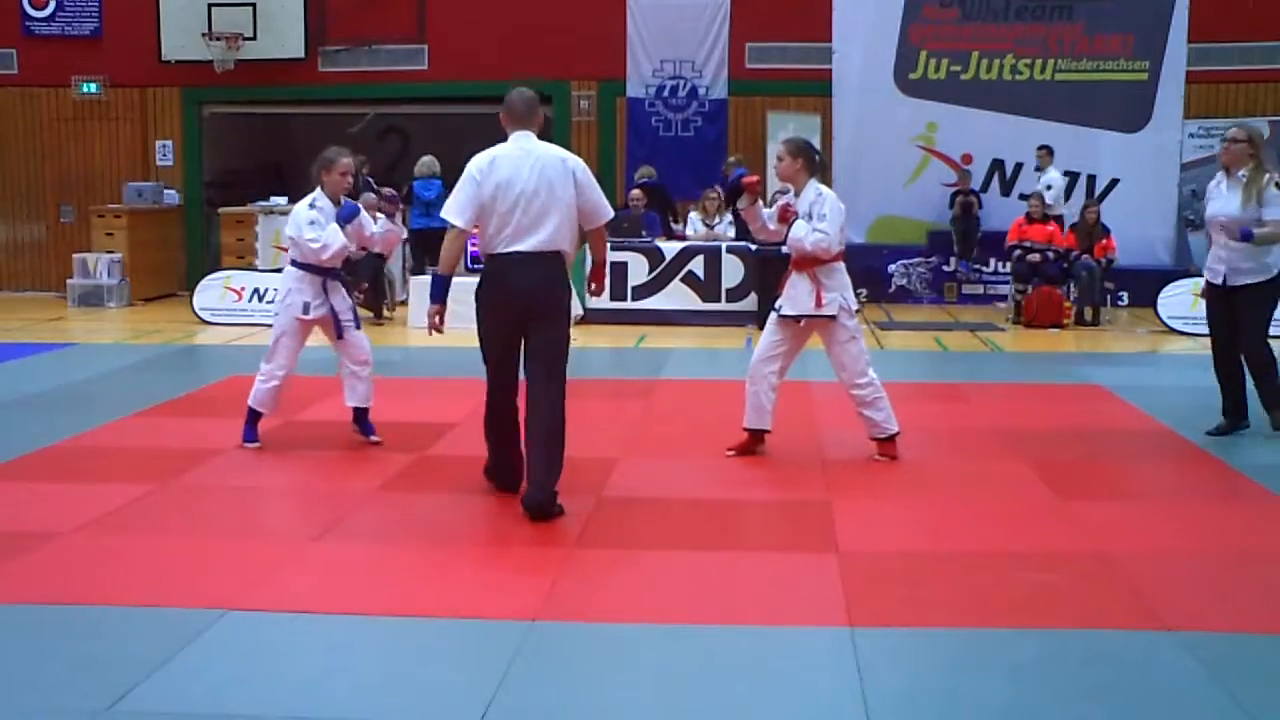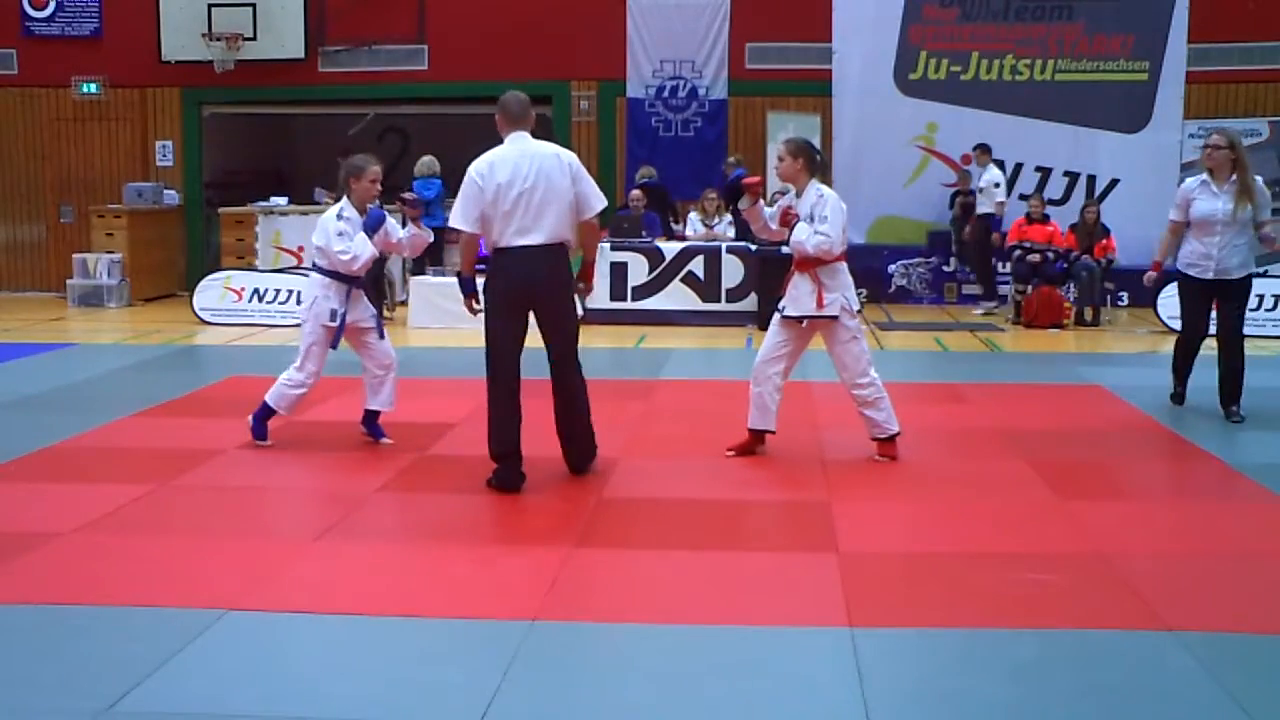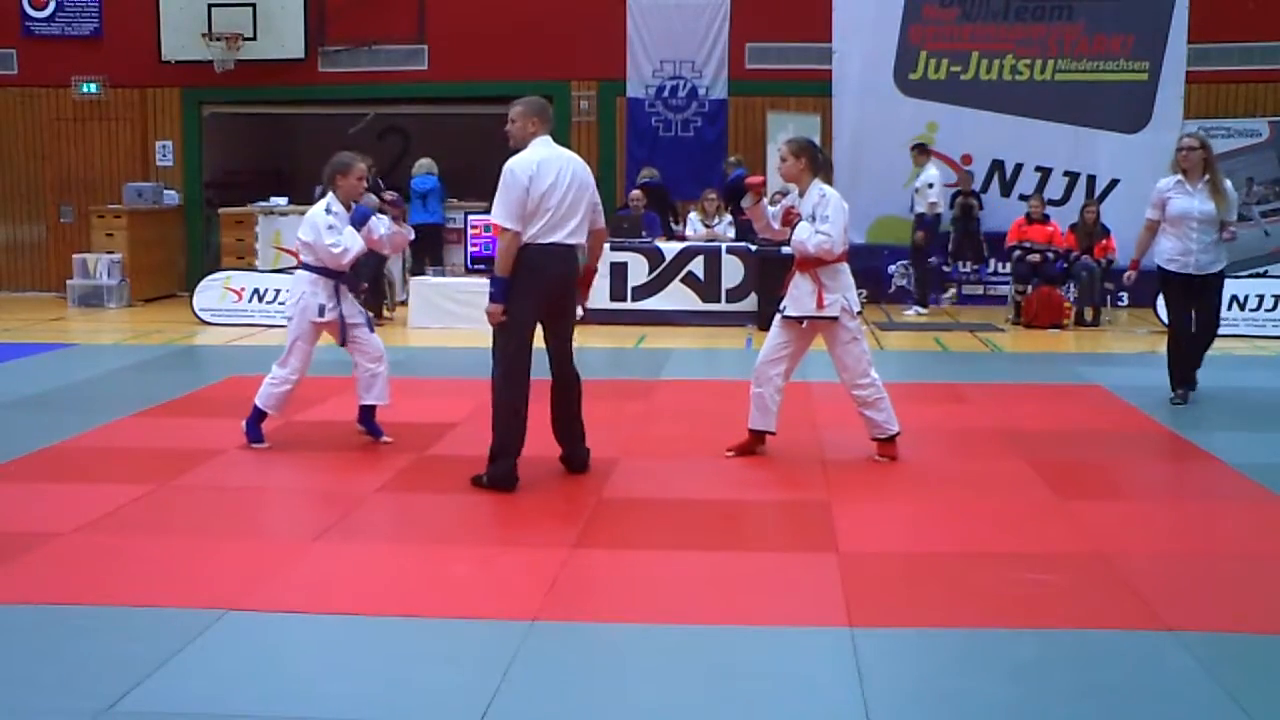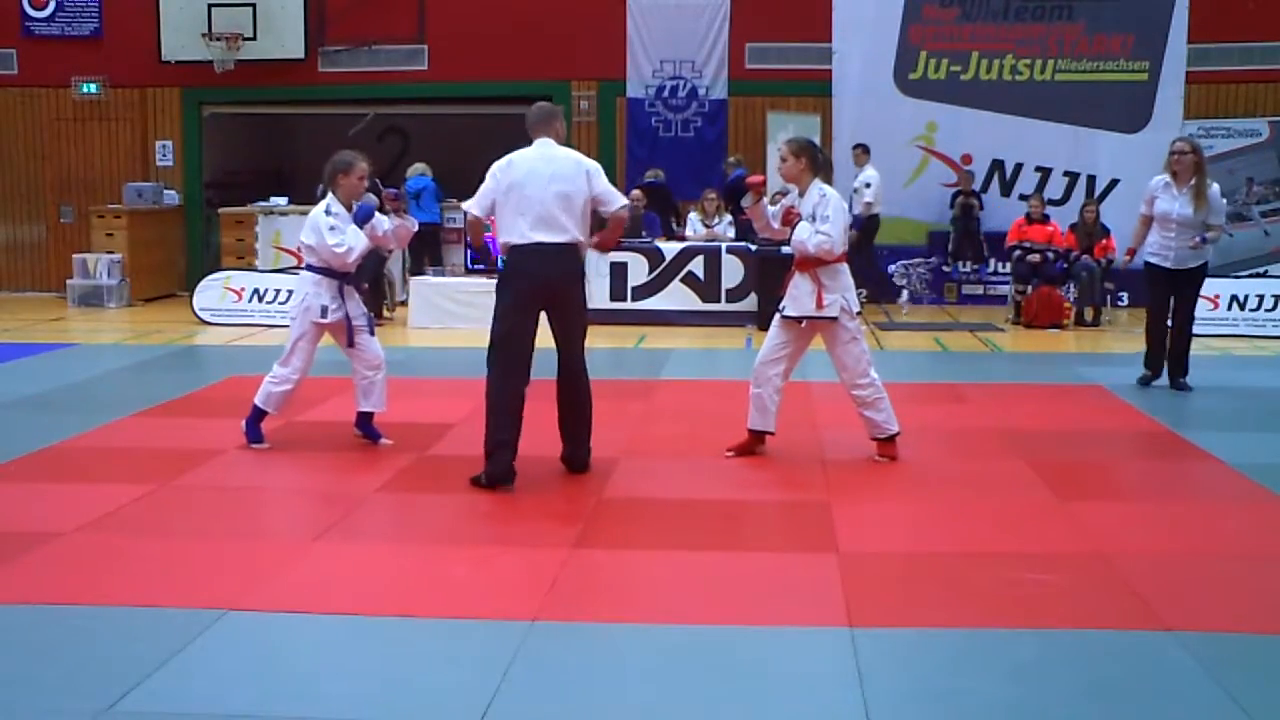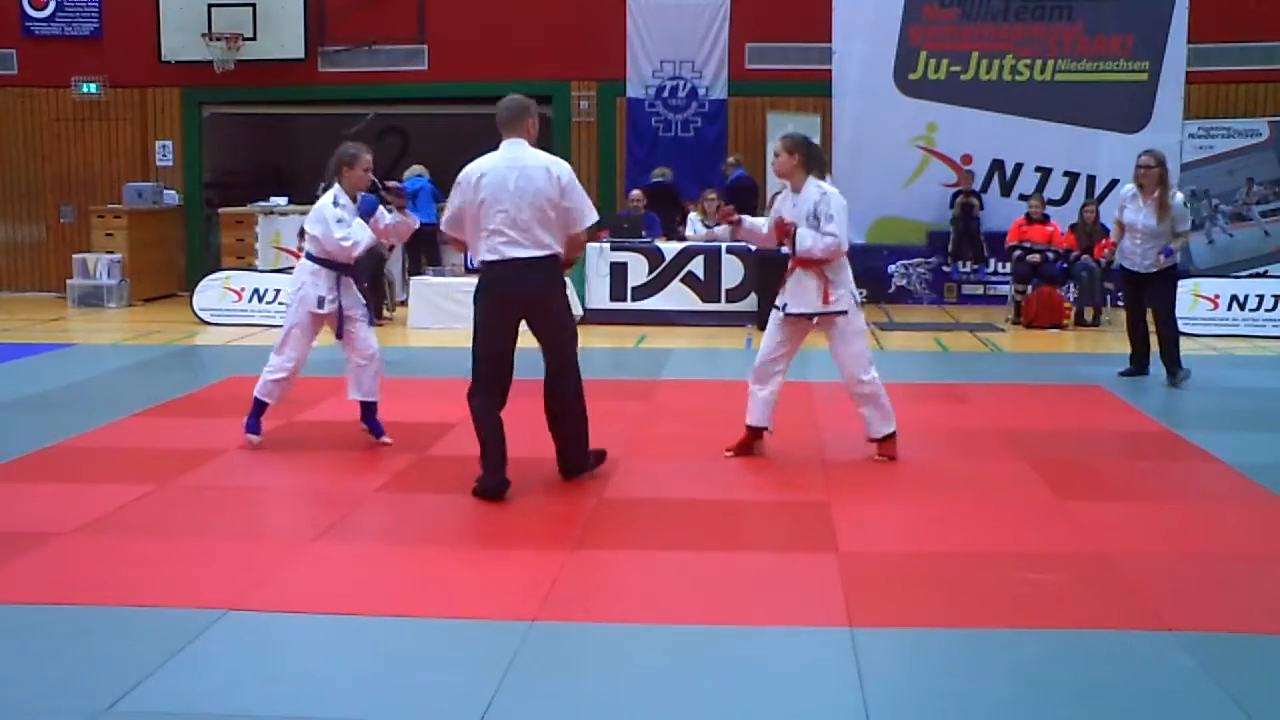
dt=0.5s
person 1, frame 1
left shoulder: (483, 163)
right shoulder: (568, 163)
left elbow: (457, 232)
right elbow: (596, 226)
left wrist: (438, 292)
right wrist: (599, 269)
left hip: (500, 277)
right hip: (547, 276)
left knee: (501, 380)
right knee: (546, 383)
left ankle: (506, 470)
right ankle: (541, 491)
person 1, frame 2
left shoulder: (484, 166)
right shoulder: (563, 158)
left elbow: (468, 235)
right elbow: (589, 220)
left wrist: (467, 282)
right wrist: (587, 266)
left hip: (507, 269)
right hip: (553, 267)
left knee: (502, 370)
right knee: (565, 362)
left ankle: (508, 468)
right ankle: (579, 452)
person 1, frame 3
left shoulder: (520, 165)
right shoulder: (579, 165)
left elbow: (510, 235)
right elbow: (598, 230)
left wrist: (497, 292)
right wrist: (585, 276)
left hip: (530, 267)
right hip: (565, 267)
left knee: (511, 369)
right knee: (562, 360)
left ankle: (502, 469)
right ankle: (575, 453)
person 1, frame 4
left shoulder: (505, 166)
right shoulder: (582, 165)
left elbow: (474, 221)
right elbow: (618, 213)
left wrist: (486, 245)
right wrist: (606, 240)
left hip: (522, 267)
right hip: (566, 266)
left knee: (506, 367)
right knee: (572, 361)
left ankle: (500, 464)
right ankle: (576, 453)
person 1, frame 5
left shoulder: (473, 173)
right shoulder: (556, 169)
left elbow: (455, 235)
right elbow: (580, 235)
left hip: (497, 281)
right hip: (544, 278)
left knee: (488, 382)
right knee: (563, 369)
left ankle: (493, 474)
right ankle: (575, 456)
person 2, frame 1
left shoulder: (824, 198)
right shoulder: (791, 201)
left elbow: (825, 244)
right elbow: (764, 231)
left wrist: (794, 224)
right wrist: (750, 200)
left hip: (828, 291)
right hip: (796, 289)
left knee: (855, 372)
right knee: (763, 363)
left ankle: (885, 436)
right ankle: (755, 435)
person 2, frame 2
left shoulder: (826, 199)
right shoulder: (792, 201)
left elbow: (828, 246)
right elbow: (766, 229)
left wrist: (795, 226)
right wrist: (752, 201)
left hip: (831, 291)
right hip: (799, 290)
left knee: (857, 371)
right knee: (767, 364)
left ankle: (886, 436)
right ankle: (756, 436)
person 2, frame 3
left shoulder: (828, 199)
right shoulder: (795, 200)
left elbow: (830, 246)
right elbow: (768, 228)
left wrist: (797, 226)
right wrist: (755, 200)
left hip: (831, 291)
right hip: (801, 289)
left knee: (857, 372)
right knee: (768, 364)
left ankle: (886, 436)
right ankle: (757, 436)
person 2, frame 4
left shoulder: (829, 198)
right shoulder: (795, 200)
left elbow: (830, 246)
right elbow: (768, 227)
left wrist: (797, 226)
right wrist: (756, 199)
left hip: (831, 292)
right hip: (800, 289)
left knee: (856, 372)
right knee: (767, 364)
left ankle: (886, 436)
right ankle: (756, 436)
person 2, frame 5
left shoulder: (827, 195)
right shoulder: (785, 199)
left elbow: (837, 245)
right elbow: (767, 234)
left wrist: (795, 235)
right wrist: (739, 222)
left hip: (832, 289)
right hip: (797, 287)
left knee: (857, 370)
right knee: (767, 362)
left ankle: (884, 435)
right ankle: (753, 434)
person 3, frame 1
left shoulder: (350, 209)
right shoulder: (306, 209)
right elbow: (318, 250)
right wrist: (340, 225)
left hip: (332, 289)
right hip: (301, 289)
left knee: (359, 353)
right knee: (279, 361)
left ankle: (361, 419)
right ankle: (251, 423)
person 3, frame 2
left shoulder: (375, 217)
right shoulder: (334, 219)
left elbow: (408, 247)
right elbow: (348, 262)
left wrist: (415, 221)
right wrist: (368, 234)
left hip: (353, 297)
right hip: (325, 296)
left knee: (382, 359)
right knee: (306, 369)
left ankle: (370, 421)
right ankle: (260, 418)
person 3, frame 3
left shoulder: (356, 213)
right shoulder: (320, 214)
left elbow: (389, 245)
right elbow: (337, 255)
right wrist: (355, 227)
left hip: (339, 293)
right hip: (312, 293)
left knee: (372, 352)
right knee: (292, 365)
left ankle: (367, 419)
right ankle: (253, 423)
person 3, frame 4
left shoulder: (360, 211)
right shoulder: (322, 215)
left elbow: (394, 239)
right elbow: (341, 255)
right wrist: (359, 226)
left hip: (344, 294)
right hip: (316, 294)
left knee: (372, 358)
right knee: (293, 365)
left ankle: (364, 423)
right ankle: (253, 422)
person 3, frame 5
left shoulder: (363, 203)
right shoulder: (328, 206)
left elbow: (396, 234)
right elbow: (346, 248)
left wrist: (400, 208)
right wrist: (364, 219)
left hip: (342, 284)
right hip: (314, 283)
left knee: (366, 350)
right knee: (289, 353)
left ankle: (369, 417)
right ankle: (255, 417)
person 4, frame 1
right shoulder: (1215, 186)
left wrist: (1245, 235)
right wrist: (1208, 280)
right hip: (1220, 279)
left knee: (1254, 345)
right knee: (1223, 349)
right ankle: (1235, 415)
person 4, frame 2
left shoulder: (1252, 187)
right shoulder: (1191, 187)
left elbow: (1262, 227)
right elbow: (1173, 231)
left wrist: (1266, 238)
right wrist: (1156, 265)
left hip: (1236, 274)
right hip: (1193, 272)
left knee: (1231, 337)
right knee: (1192, 332)
left ankle: (1231, 403)
right ankle: (1179, 385)
person 4, frame 3
left shoulder: (1223, 188)
right shoulder: (1165, 186)
left elbow: (1228, 226)
right elbow: (1149, 229)
left wrist: (1229, 234)
right wrist: (1134, 265)
left hip: (1211, 268)
right hip: (1173, 267)
left knee: (1208, 325)
right knee: (1179, 327)
left ankle: (1190, 370)
right ankle: (1180, 386)
person 4, frame 4
left shoulder: (1210, 191)
right shoulder: (1157, 184)
left elbow: (1216, 231)
right elbow: (1144, 222)
left wrist: (1203, 240)
right wrist: (1131, 251)
left hip: (1192, 265)
right hip: (1157, 261)
left knee: (1183, 319)
right knee: (1156, 315)
left ankle: (1178, 374)
right ankle: (1152, 368)
person 4, frame 5
left shoulder: (1175, 200)
right shoulder: (1127, 193)
left elbow: (1183, 236)
left wrist: (1168, 251)
right wrist: (1114, 244)
left hip: (1161, 269)
right hip: (1129, 266)
left knee: (1165, 316)
right knee: (1134, 316)
left ankle: (1174, 368)
right ankle: (1139, 363)
